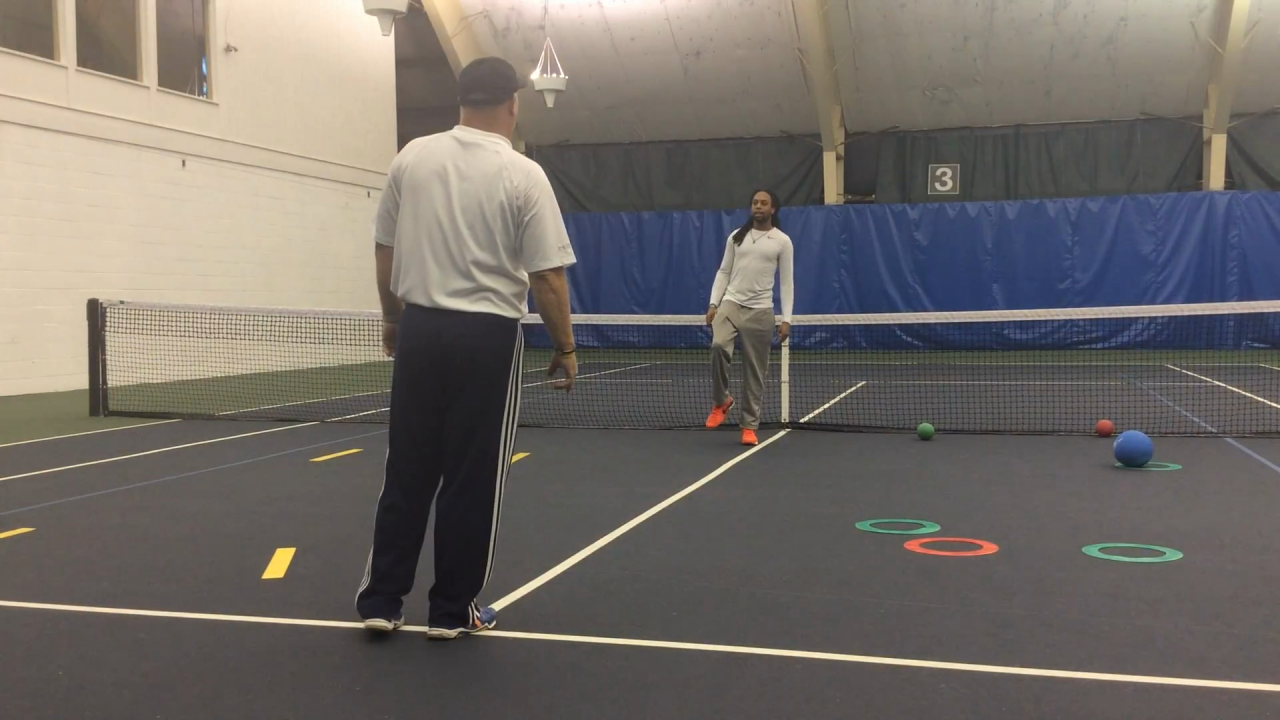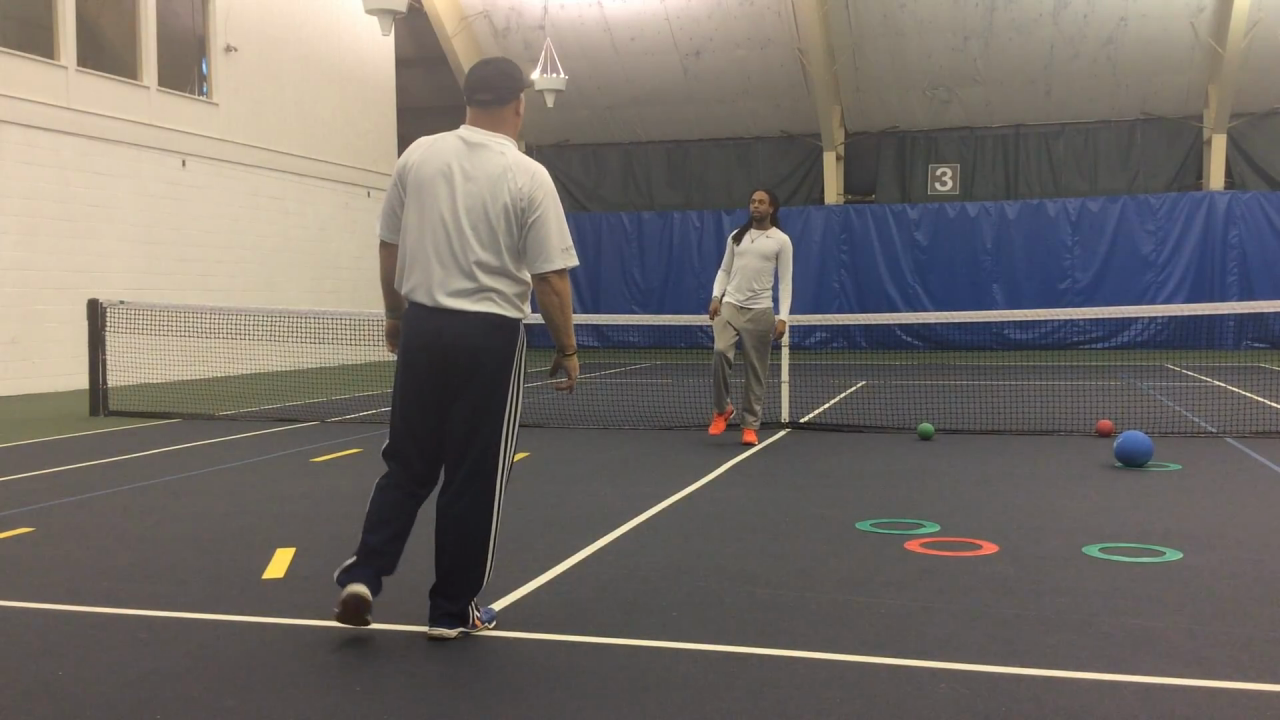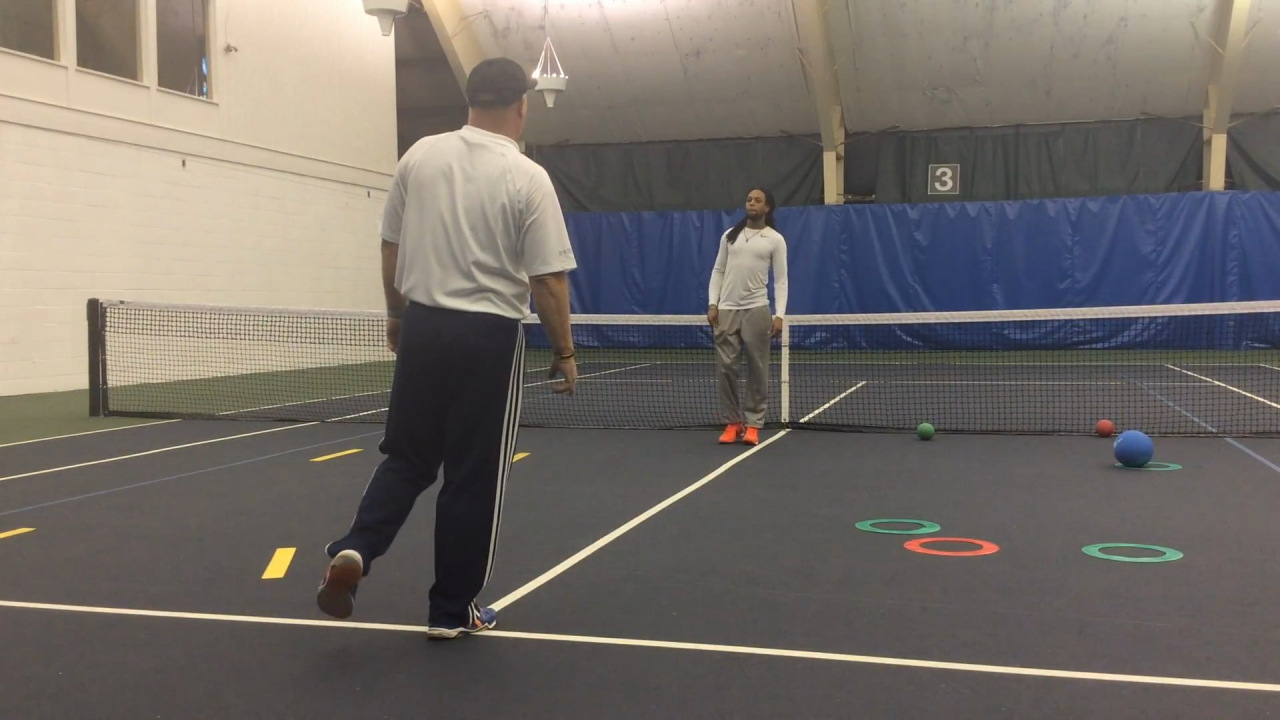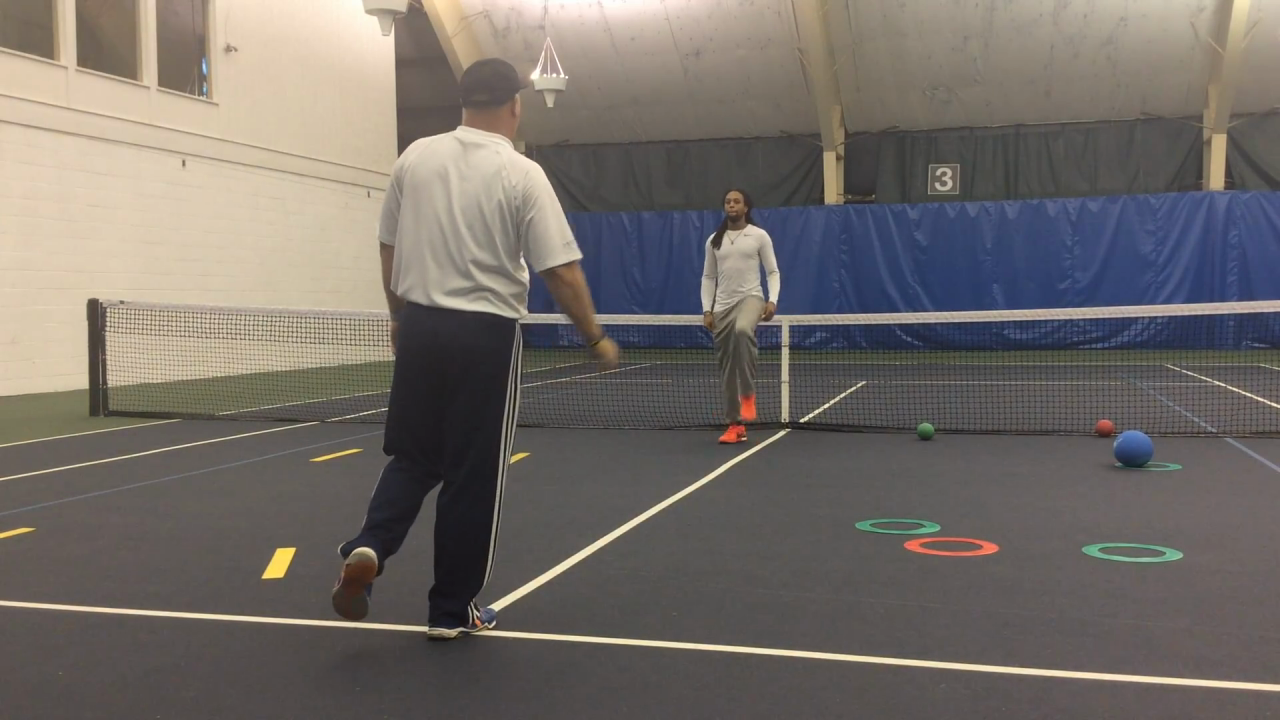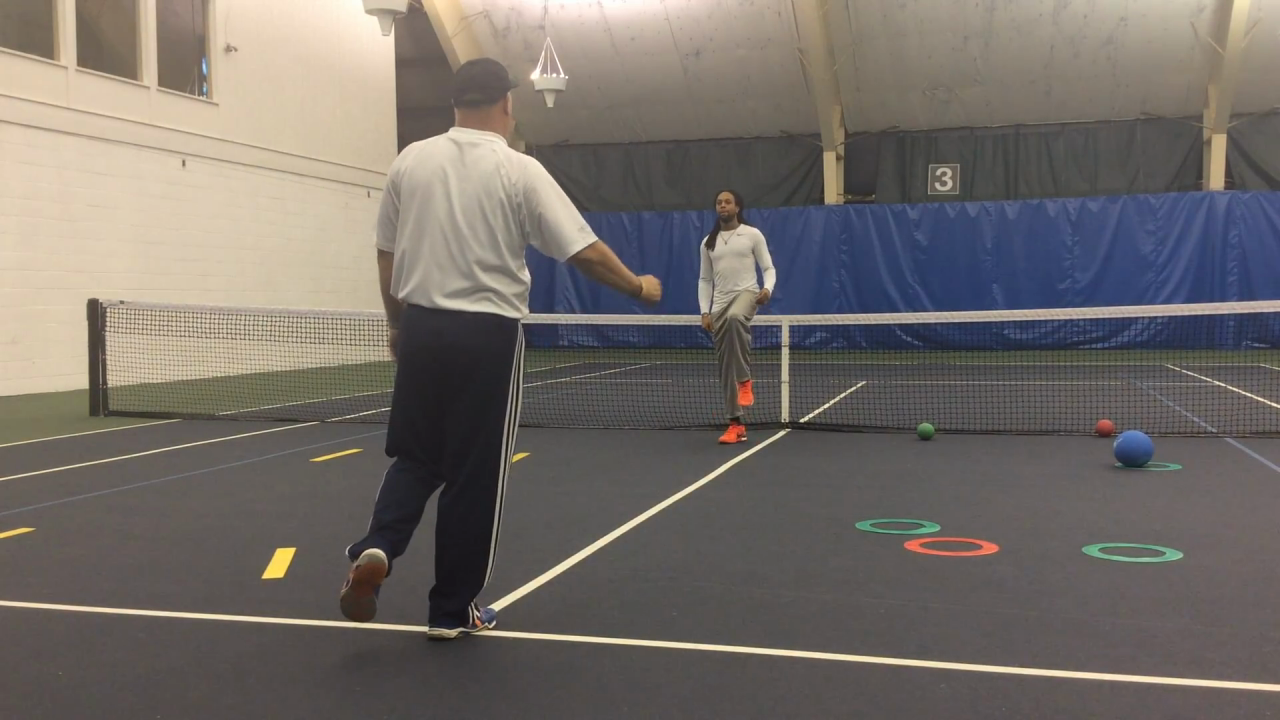
dt=0.4s
person 1, frame 1
left shoulder: (411, 157)
right shoulder: (523, 174)
left elbow: (385, 251)
right elbow: (547, 276)
left wrist: (392, 319)
right wrist: (565, 347)
left hip: (420, 330)
right hip: (487, 337)
left knee: (408, 473)
right knee: (471, 481)
left ankle: (380, 599)
right ankle: (452, 609)
person 1, frame 2
left shoulder: (417, 156)
right shoulder: (528, 176)
left elbow: (389, 250)
right elbow: (551, 279)
left wrist: (395, 316)
right wrist: (567, 349)
left hip: (423, 328)
right hip: (489, 337)
left knee: (407, 466)
right knee: (473, 479)
left ankle: (363, 573)
right ankle: (452, 609)
person 1, frame 3
left shoulder: (419, 155)
right shoulder: (528, 178)
left elbow: (390, 247)
right elbow: (547, 280)
left wrist: (396, 314)
right wrist: (564, 352)
left hip: (422, 327)
right hip: (488, 336)
left knee: (406, 458)
right knee: (473, 479)
left ankle: (354, 549)
right ankle: (452, 609)
person 1, frame 4
left shoulder: (414, 157)
right shoulder: (520, 174)
left elbow: (389, 250)
right elbow: (560, 272)
left wrist: (400, 318)
right wrist: (596, 338)
left hip: (422, 327)
right hip: (484, 334)
left knee: (411, 458)
right knee: (472, 477)
left ankle: (367, 548)
right ankle: (452, 608)
person 1, frame 5
left shoulder: (409, 161)
right shoulder: (520, 171)
left elbow: (386, 256)
right elbow: (587, 253)
left wrist: (397, 323)
right wrist: (639, 287)
left hip: (422, 329)
right hip: (488, 335)
left knee: (414, 459)
right knee: (475, 478)
left ankle: (375, 549)
right ankle: (452, 609)
person 2, frame 1
left shoulder: (783, 241)
right shoulder: (736, 236)
left elbow: (787, 282)
right elbow: (724, 272)
left wrist: (786, 319)
right wrist: (713, 303)
left hip: (760, 311)
right hip: (731, 303)
left knee: (755, 370)
right knee: (719, 345)
left ankle: (749, 427)
right ankle: (721, 401)
person 2, frame 2
left shoulder: (782, 240)
right shoulder: (736, 236)
left elbow: (785, 281)
right elbow: (724, 270)
left wrist: (782, 317)
right wrist: (716, 297)
left hip: (760, 311)
right hip: (730, 305)
left knee: (756, 370)
right knee: (721, 352)
left ankle: (750, 426)
right ankle: (722, 410)
person 2, frame 3
left shoulder: (775, 239)
right shoulder: (730, 235)
left elbow: (781, 280)
right elbow: (718, 272)
left wrist: (779, 315)
right wrist: (712, 304)
left hip: (756, 309)
right hip: (726, 309)
left knee: (757, 368)
right knee: (726, 367)
left ankle: (752, 425)
right ankle: (734, 422)
person 2, frame 4
left shoulder: (760, 236)
right shoulder: (714, 240)
left elbow: (773, 272)
right elbow: (708, 277)
left wrist: (772, 300)
right wrist: (707, 310)
left hip: (750, 298)
right hip: (722, 308)
left knee: (743, 330)
right knee: (727, 366)
left ankle: (748, 394)
right ankle: (735, 424)
person 2, frame 5
left shoulder: (753, 235)
right shoulder: (708, 242)
left elbow: (768, 268)
right elbow: (705, 280)
left wrist: (768, 288)
right wrist: (705, 312)
left hip: (746, 293)
right hip: (719, 306)
left knee: (736, 317)
right knee: (725, 367)
left ankle: (745, 380)
right ankle: (736, 424)
